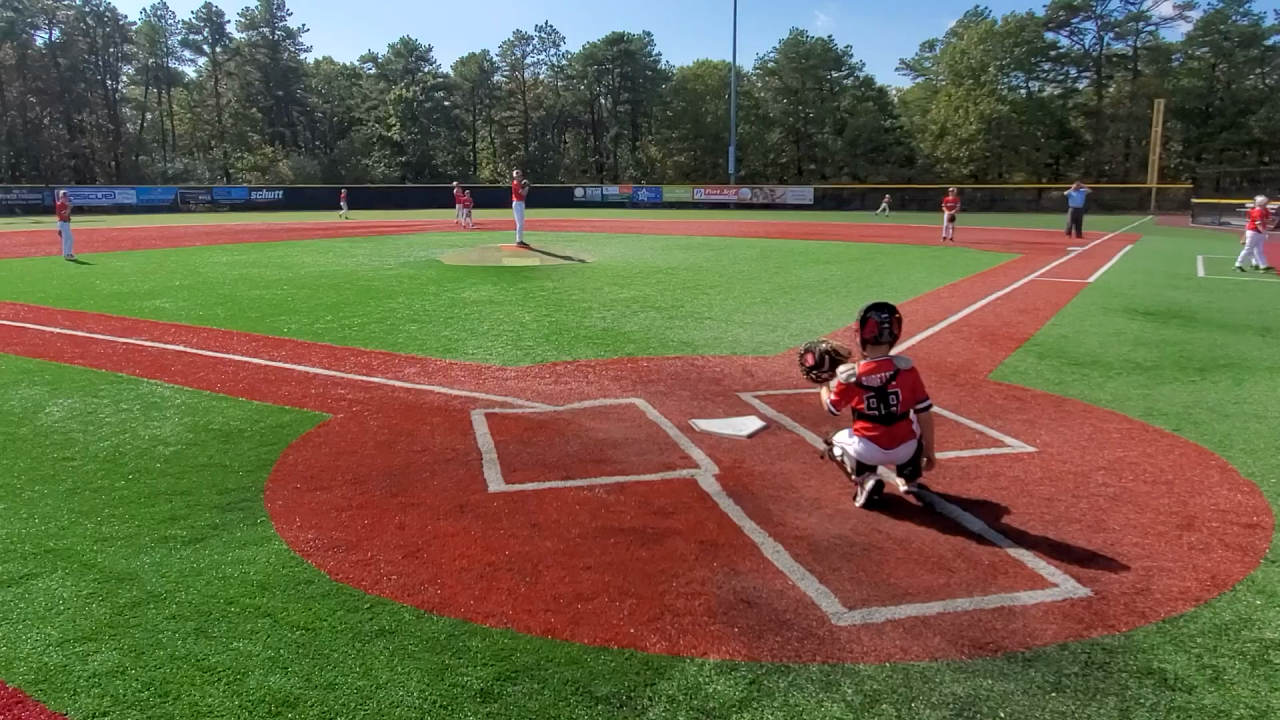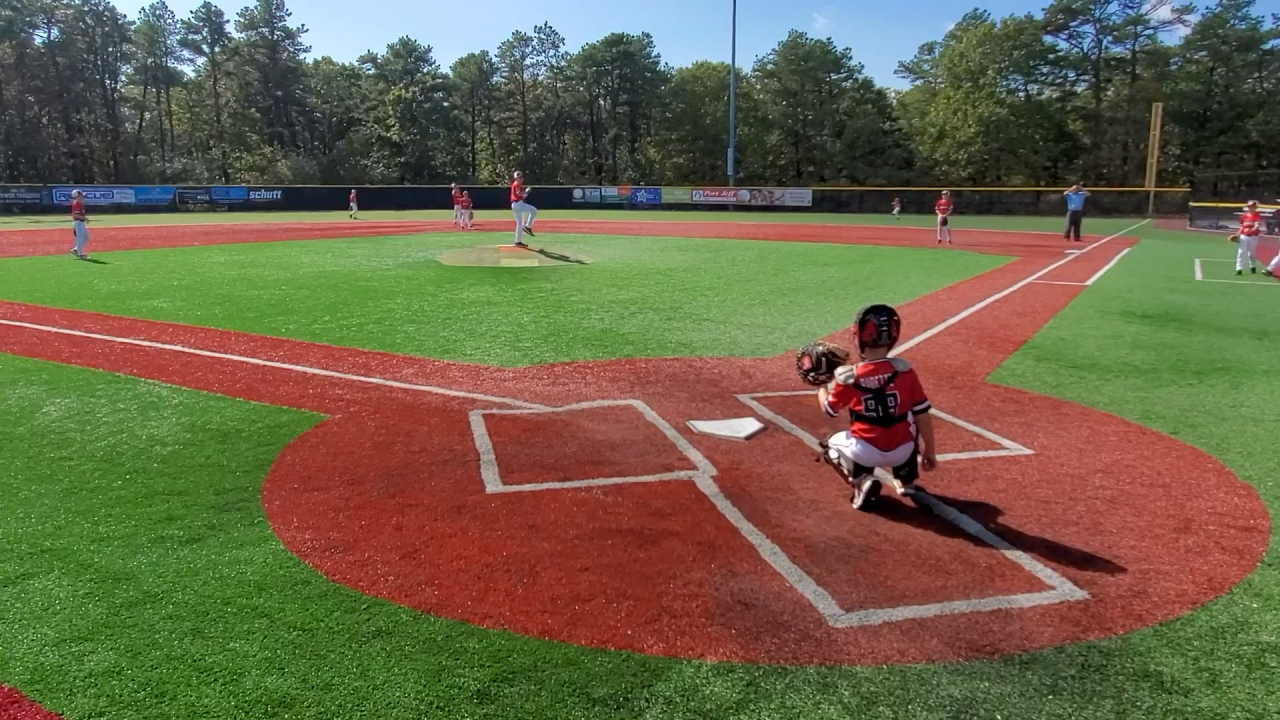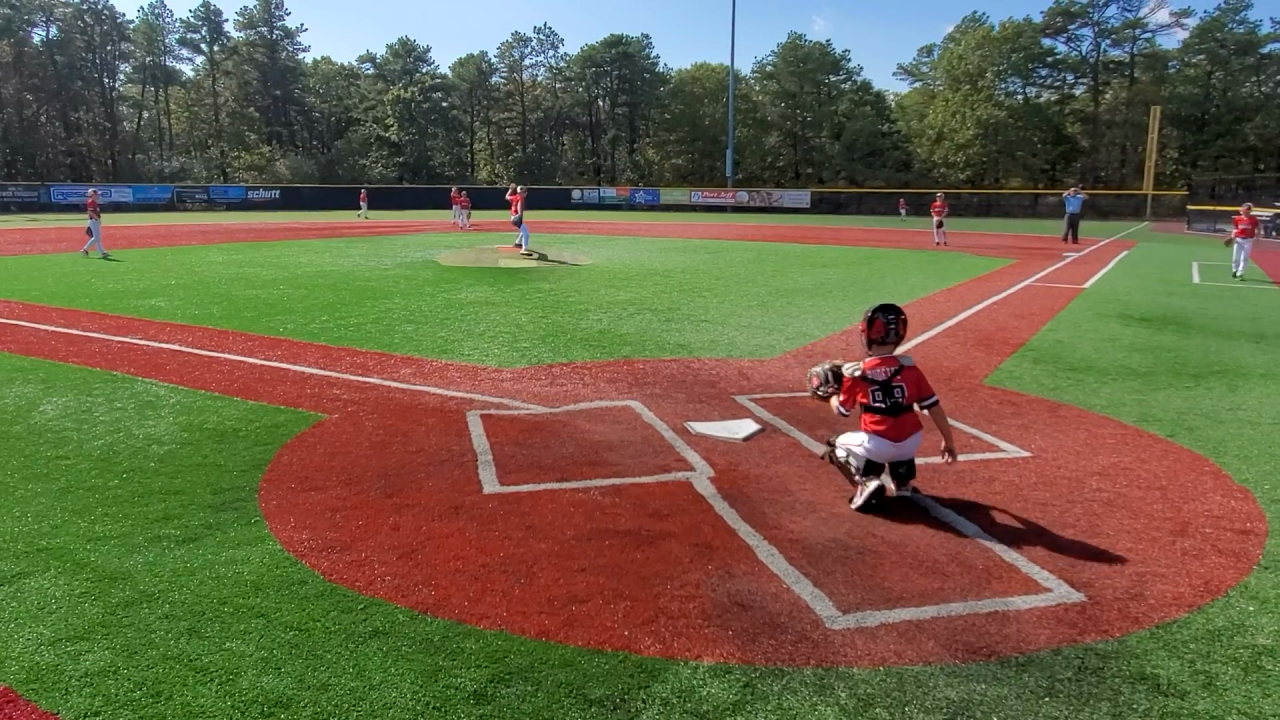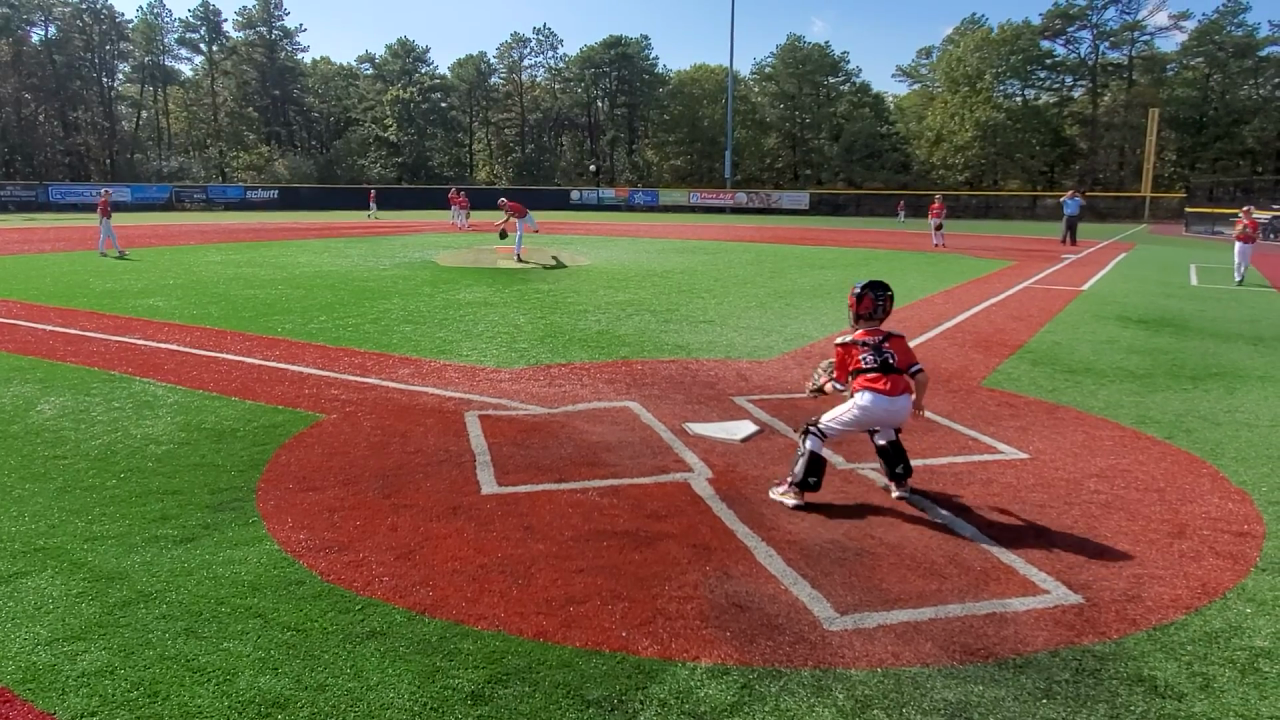
dt=0.5s
person 1, frame 1
left shoulder: (850, 375)
right shoulder: (906, 368)
left elbow: (831, 408)
right elbow: (924, 415)
left wrist: (824, 383)
right wrist: (929, 450)
left hip: (868, 451)
right hip: (905, 449)
left knee: (836, 442)
right knee: (916, 420)
left ankle: (865, 479)
right ankle: (909, 477)
person 1, frame 2
left shoulder: (848, 377)
right shoulder: (905, 371)
left elbow: (828, 409)
right elbow: (923, 417)
left wrist: (821, 385)
right wrist: (930, 450)
left hip: (865, 453)
right hip: (902, 452)
left knee: (831, 445)
left ankle: (861, 481)
right ankle: (906, 479)
person 1, frame 3
left shoulder: (856, 373)
right shoulder: (909, 368)
left elbow: (841, 410)
right elbow: (934, 408)
left wrist: (830, 394)
right wrist: (948, 442)
left hip: (877, 447)
right hip: (911, 445)
left knee: (836, 447)
left ankle: (866, 481)
right ankle: (902, 481)
person 1, frame 4
left shoulder: (847, 344)
right shoulder: (897, 340)
left elbow: (837, 387)
right elbow: (921, 379)
left wrist: (822, 388)
right wrist: (918, 401)
left hip: (867, 402)
right hip: (901, 405)
left knee: (816, 432)
right knee: (882, 426)
left ankle: (795, 489)
right ankle: (900, 482)
